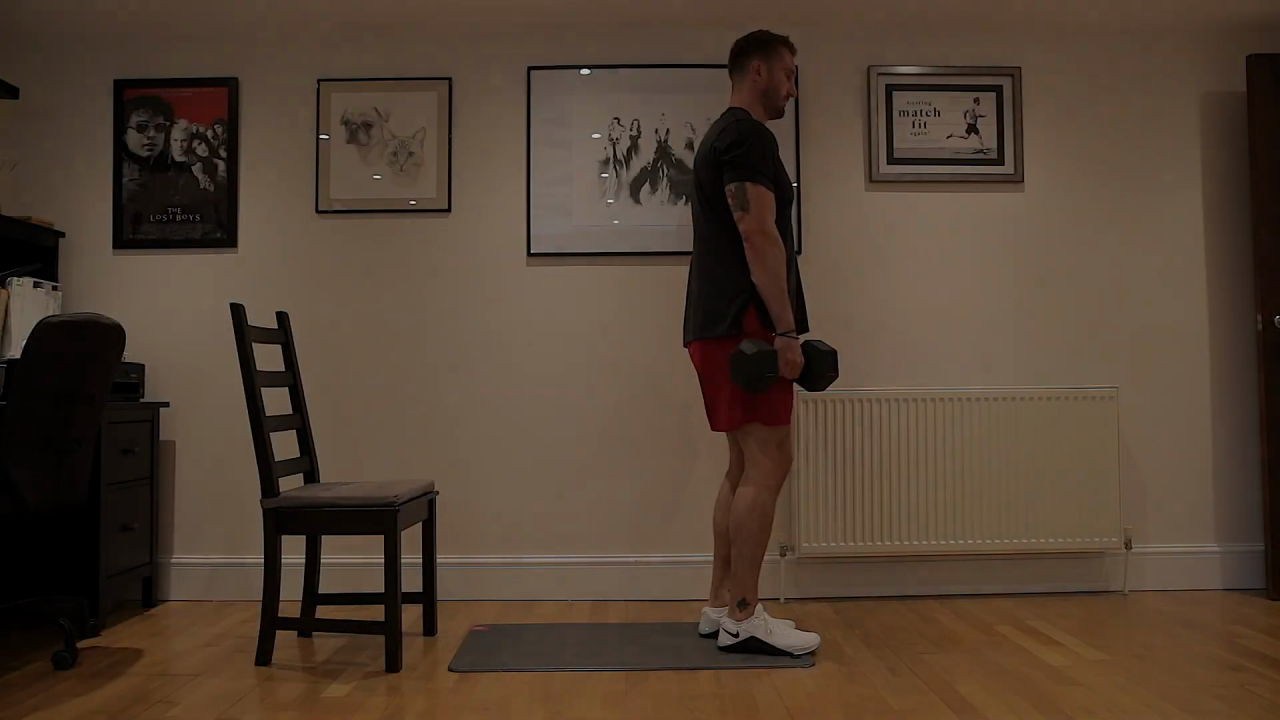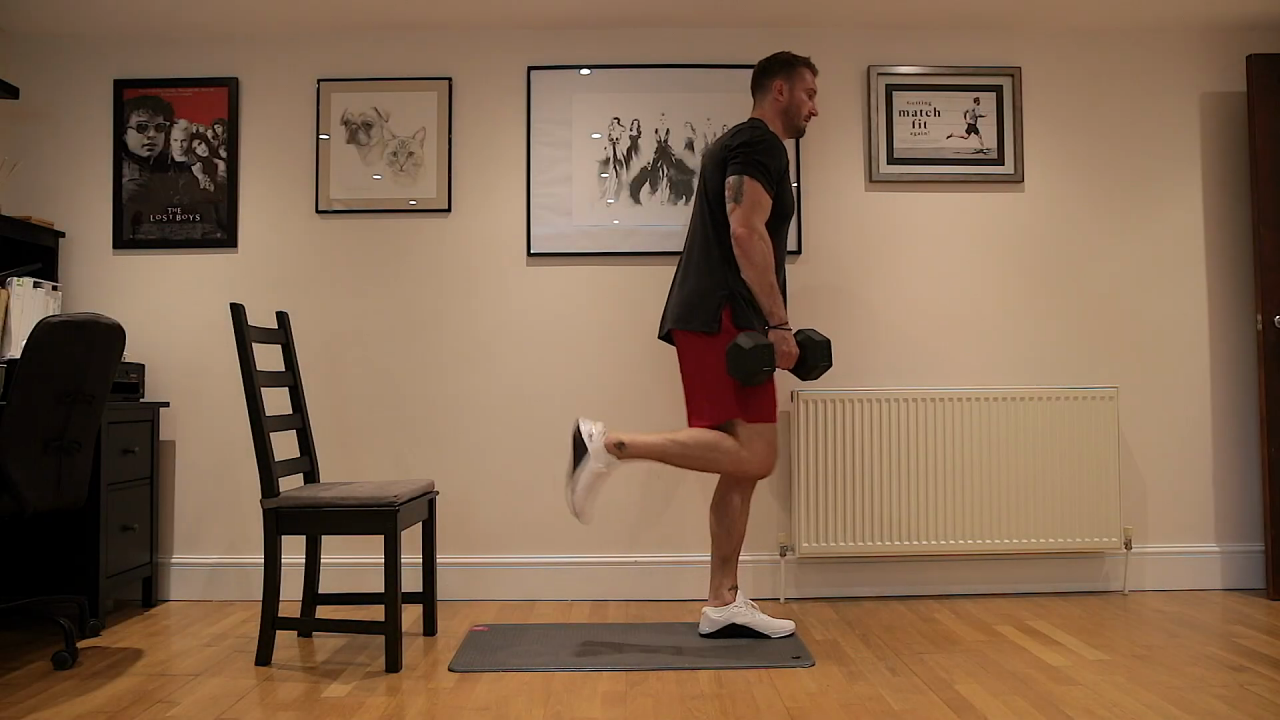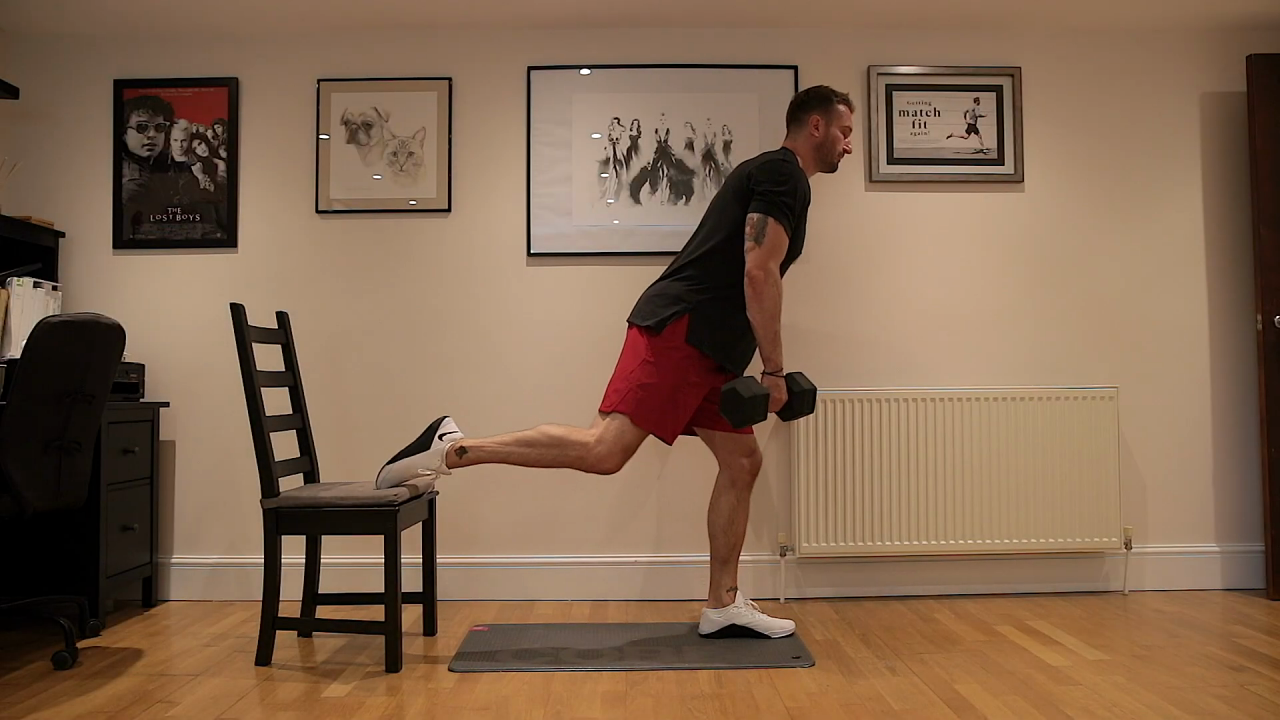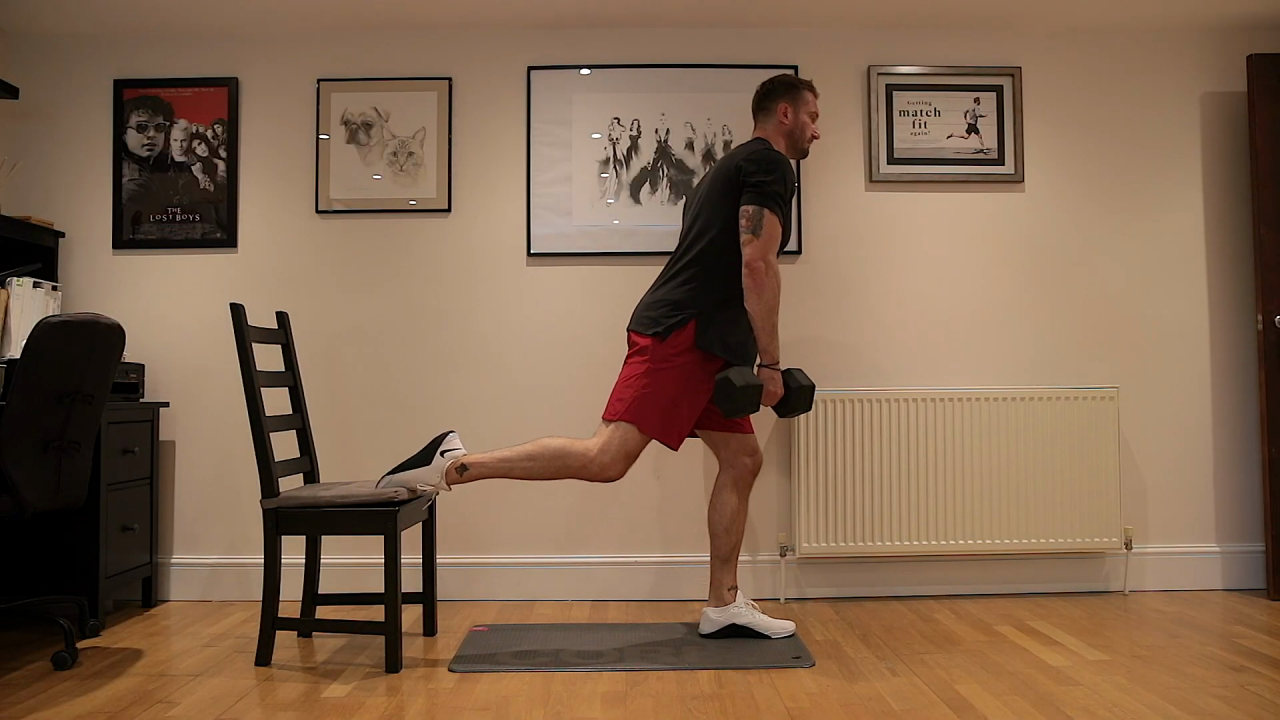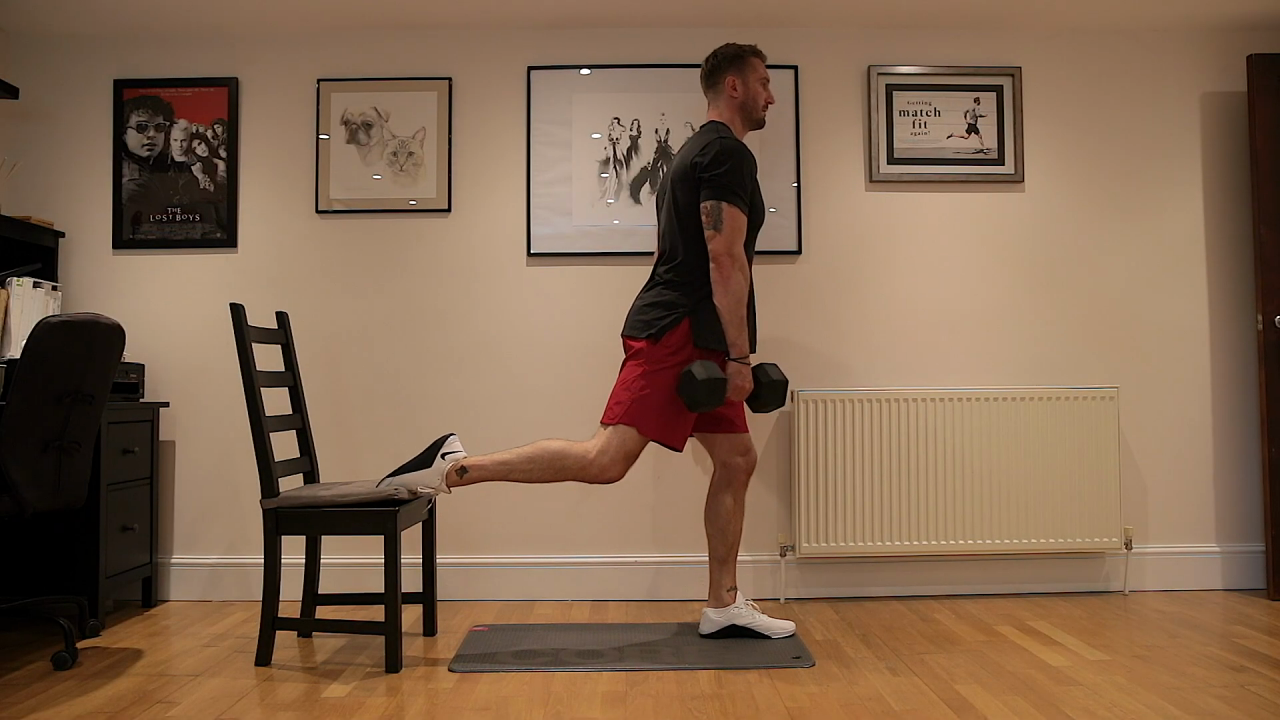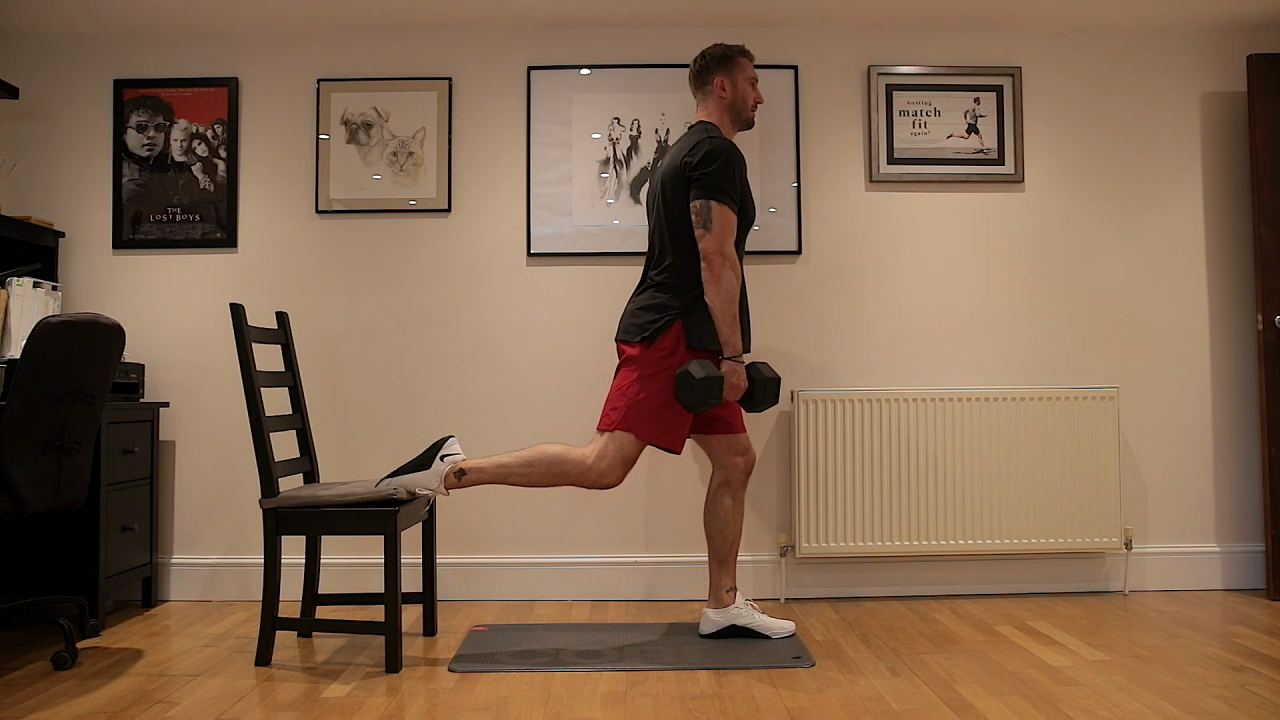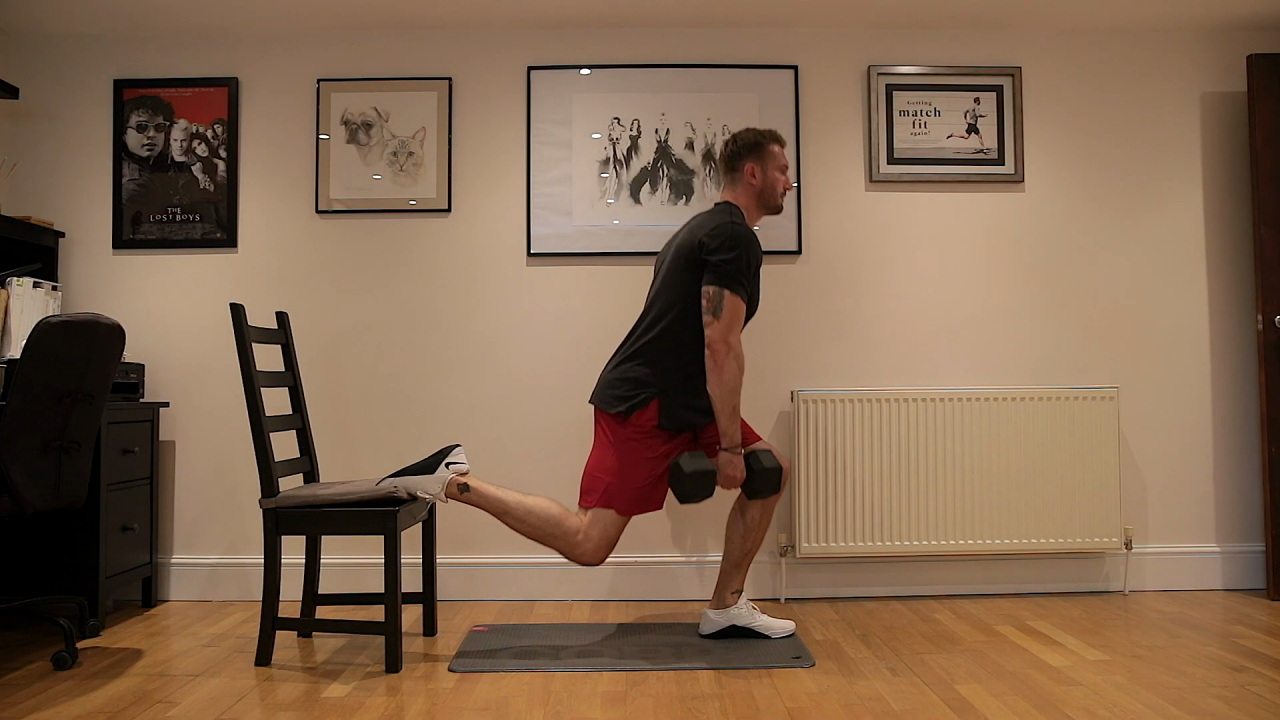
dt=0.7s
person 1, frame 1
left shoulder: (725, 137)
right shoulder: (748, 136)
right elbow: (759, 237)
right wrist: (786, 332)
left hip: (724, 322)
right hip: (742, 323)
left knee: (747, 465)
right knee: (766, 464)
left ankle: (722, 606)
right ankle: (743, 619)
person 1, frame 2
left shoulder: (745, 147)
right shoulder: (759, 143)
right elbow: (747, 234)
left wrist: (765, 325)
right wrist: (780, 324)
left hip: (717, 319)
right hip: (720, 318)
left knee: (741, 461)
right knee: (753, 457)
left ankle: (723, 603)
right ankle: (610, 443)
person 1, frame 3
left shoulder: (770, 176)
right shoulder: (783, 176)
right elbow: (759, 274)
left wrist: (755, 364)
right wrist: (775, 370)
left hip: (704, 343)
right hip: (679, 330)
left knee: (742, 462)
right knee: (604, 450)
left ankle: (722, 606)
right ankle: (454, 448)
person 1, frame 4
left shoulder: (737, 168)
right shoulder: (771, 167)
right elbow: (757, 265)
left wrist: (747, 357)
right wrist: (770, 363)
left hip: (698, 340)
right hip: (681, 334)
left knee: (743, 461)
right knee: (604, 458)
left ankle: (724, 605)
right ankle: (454, 464)
person 1, frame 5
left shoulder: (700, 152)
right shoulder: (729, 153)
right elbow: (725, 259)
right wrist: (740, 356)
left hip: (690, 337)
right hip: (679, 333)
left knee: (737, 462)
right knee: (604, 461)
left ankle: (723, 607)
right ankle: (452, 467)
person 1, frame 6
left shoulder: (687, 152)
right shoulder: (717, 153)
right elbow: (716, 258)
right wrist: (733, 354)
left hip: (681, 336)
right hip: (673, 335)
left knee: (736, 462)
right knee: (603, 464)
left ankle: (723, 607)
right ankle: (451, 470)
person 1, frame 7
left shoulder: (706, 228)
right shoulder: (736, 238)
right elbow: (720, 346)
right wrist: (730, 447)
left hip: (670, 400)
right hip: (645, 404)
right knee: (586, 542)
left ankle: (725, 607)
right ankle: (455, 482)
